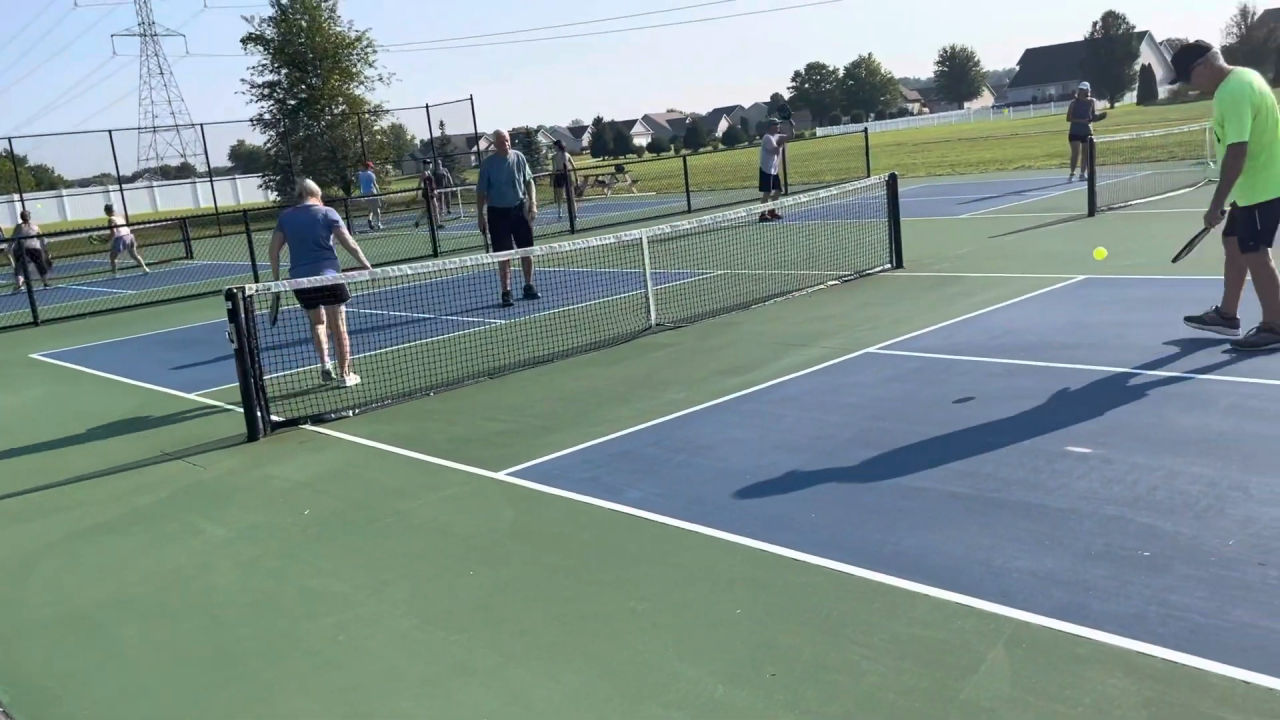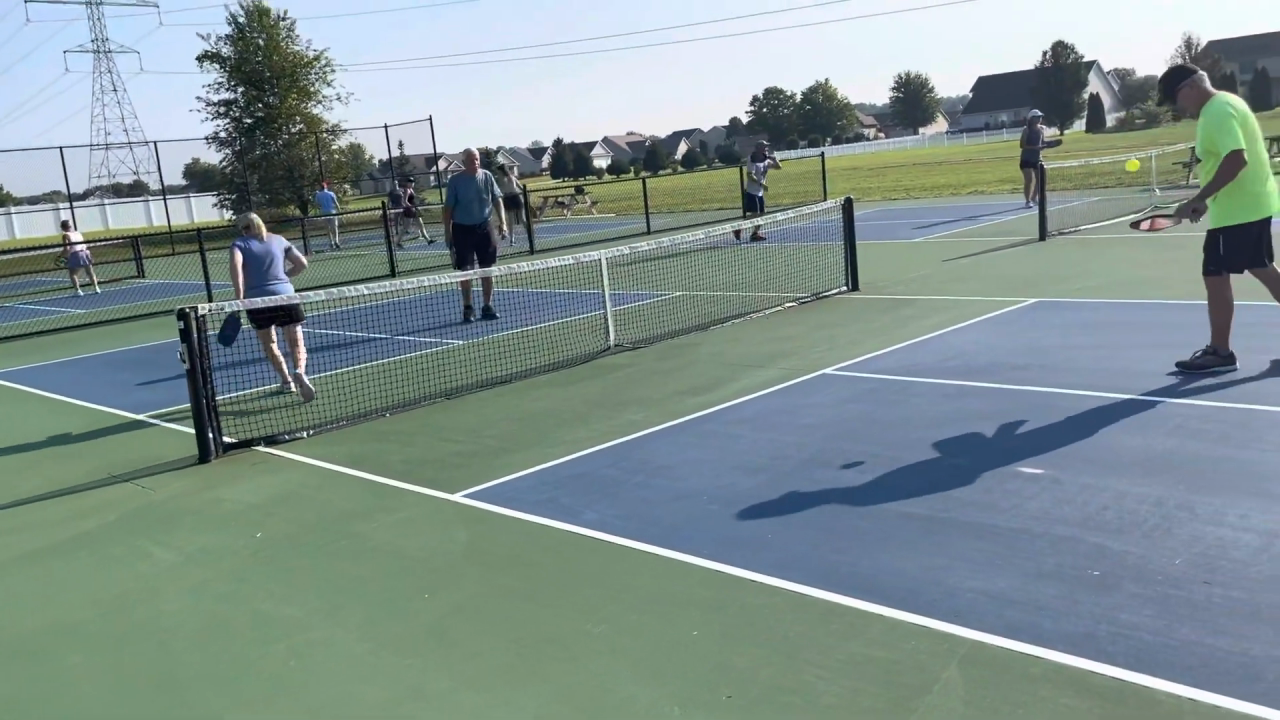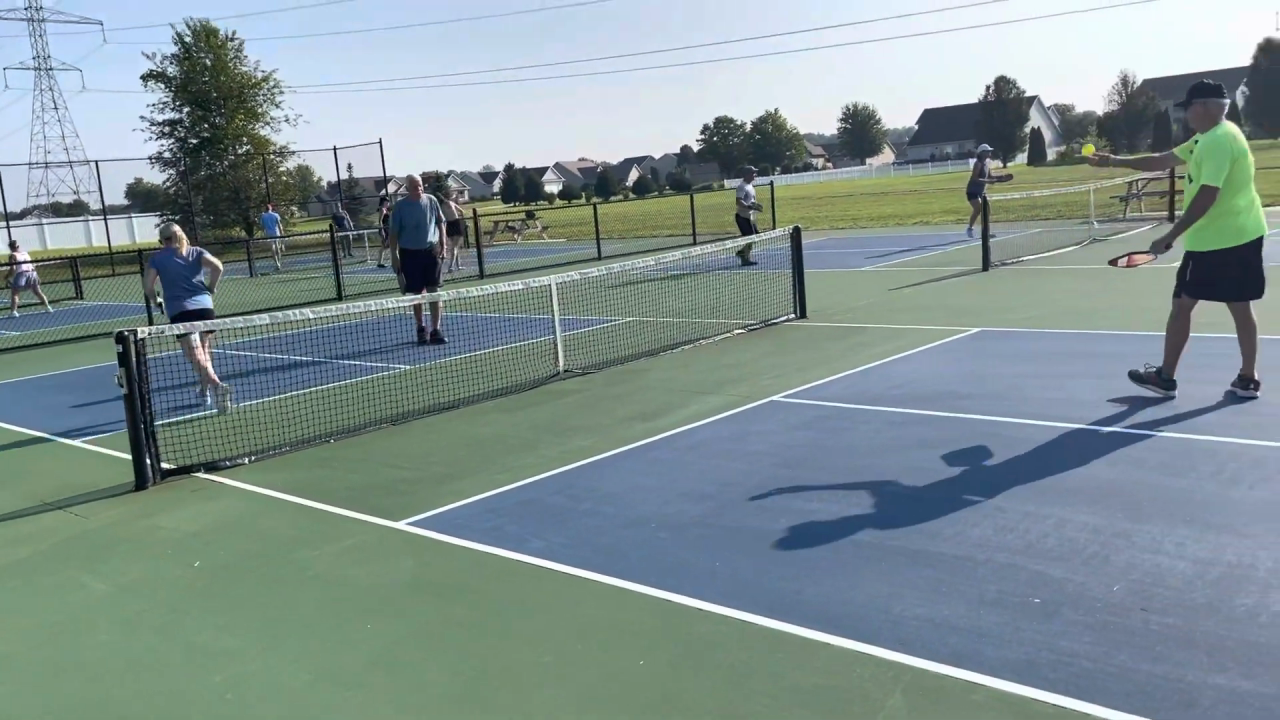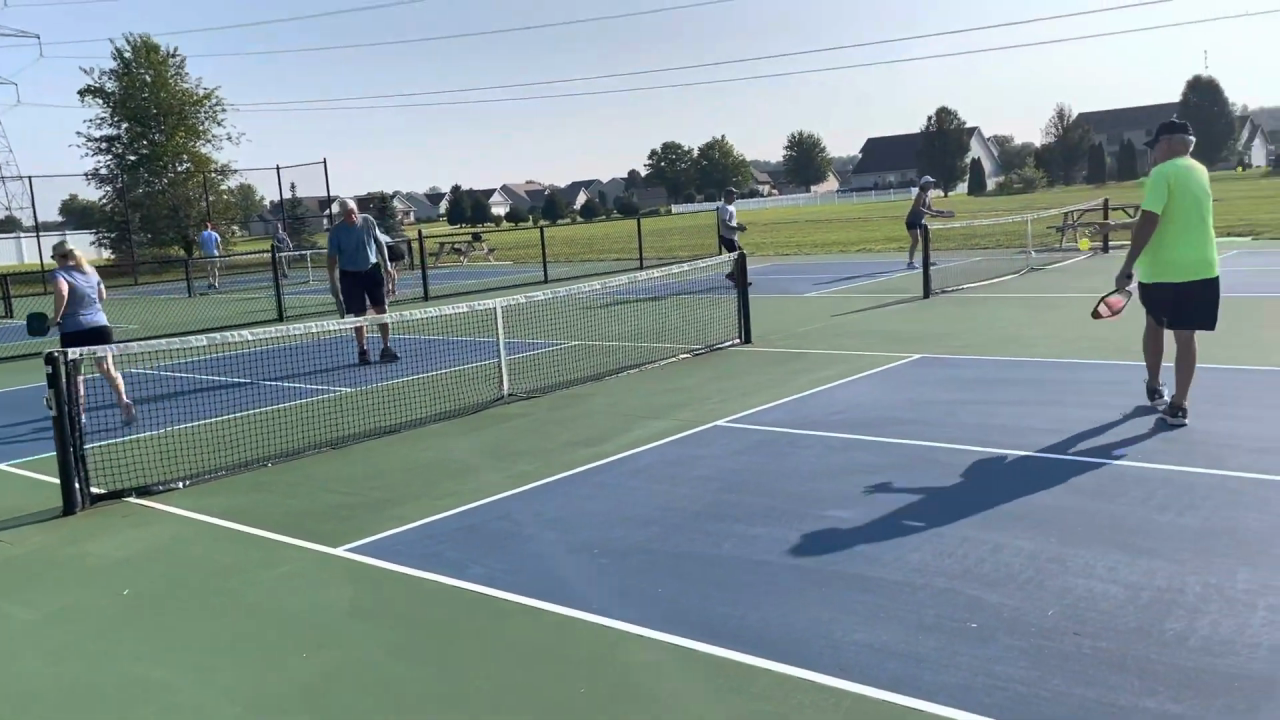
dt=0.4s
person 1, frame 1
left shoulder: (1235, 93)
right shoulder: (1240, 79)
left elbow: (1237, 152)
left wrist: (1217, 203)
left knee: (1254, 254)
right knee: (1234, 245)
right ankle: (1226, 315)
person 1, frame 2
left shoulder: (1216, 113)
right shoulder: (1225, 103)
left elbow: (1237, 160)
left wrist: (1197, 199)
right wrist: (1204, 199)
left hip: (1235, 210)
left knee: (1215, 277)
left ankle: (1220, 352)
person 1, frame 3
left shoulder: (1217, 140)
right shoulder: (1218, 136)
left elbow: (1207, 195)
right elbow: (1164, 160)
left wrist: (1170, 237)
right wrist: (1115, 161)
left hip: (1215, 239)
right hip: (1245, 235)
left knee: (1182, 303)
right knee: (1241, 305)
left ankle: (1166, 376)
right ankle: (1248, 378)
person 1, frame 4
left shoulder: (1162, 173)
right shoulder: (1199, 172)
left elbow: (1148, 221)
left wrist: (1127, 267)
right wrist: (1119, 226)
left hip: (1160, 269)
right hip: (1201, 268)
left knee: (1154, 326)
right knee: (1185, 335)
left ankle: (1154, 387)
right ankle: (1178, 405)
person 2, frame 1
left shoulder: (286, 216)
right shoulder: (327, 213)
left elbow: (274, 249)
right elbow: (349, 243)
left wrist: (276, 277)
right wrist: (367, 266)
left hip: (300, 278)
right hip: (328, 274)
left knee: (317, 322)
right knee: (338, 327)
left ankle: (325, 364)
right ankle: (345, 375)
person 2, frame 2
left shoulder: (239, 243)
right shoulder: (278, 240)
left elbow: (235, 265)
right elbow: (302, 263)
left wrist: (239, 297)
left hip: (256, 300)
right hip: (284, 295)
left knee: (269, 344)
right knee: (297, 344)
left ankle: (286, 381)
right ankle: (300, 373)
person 2, frame 3
left shoulder: (157, 257)
right shoulder: (196, 252)
left elbow: (148, 286)
right elbow: (217, 266)
left wrist: (154, 300)
right wrist: (211, 287)
left hip: (180, 311)
right hip: (204, 306)
left knee: (196, 357)
right knee: (203, 350)
left ankle: (217, 386)
right ankle: (206, 389)
person 2, frame 4
left shoulder: (59, 273)
right shoulder: (91, 271)
left elbow: (61, 293)
right elbow: (102, 296)
left wrist: (55, 317)
left hip: (73, 330)
right hip: (99, 325)
left knee: (74, 372)
right knee: (108, 370)
left ankle: (78, 412)
right ankle: (124, 402)
person 3, frame 1
left shoulder: (519, 157)
right shoulder: (488, 164)
left elbow: (529, 181)
right elbow: (481, 191)
left wrist: (532, 203)
right wrist: (481, 216)
left hip: (520, 209)
right hip: (498, 212)
left knee: (526, 250)
left ankle: (529, 286)
right ankle: (506, 292)
person 3, frame 2
left shoulder: (487, 177)
right shoulder: (455, 181)
left elbow: (497, 200)
right elbow: (448, 207)
left wrist: (502, 221)
right wrist: (447, 231)
left hip: (484, 227)
right hip: (462, 229)
left knee: (487, 269)
right knee: (466, 270)
left ankle: (487, 307)
right ankle: (468, 307)
person 3, frame 3
left shoulder: (431, 201)
right shoulder: (400, 206)
left elbow: (440, 224)
right elbow: (394, 233)
left wrist: (442, 246)
right wrist: (394, 256)
left hip: (431, 251)
right hip: (409, 254)
left knee: (433, 291)
right knee: (417, 294)
left ankle: (435, 331)
right ankle: (421, 328)
person 3, frame 4
left shoulder: (368, 221)
right shoulder: (336, 230)
left elbow: (379, 243)
right elbow: (332, 257)
left wrist: (386, 264)
right wrist: (333, 282)
left hip: (372, 270)
right hip: (350, 276)
left knee: (381, 309)
right knee: (359, 315)
left ankle: (386, 348)
right ankle: (363, 351)
